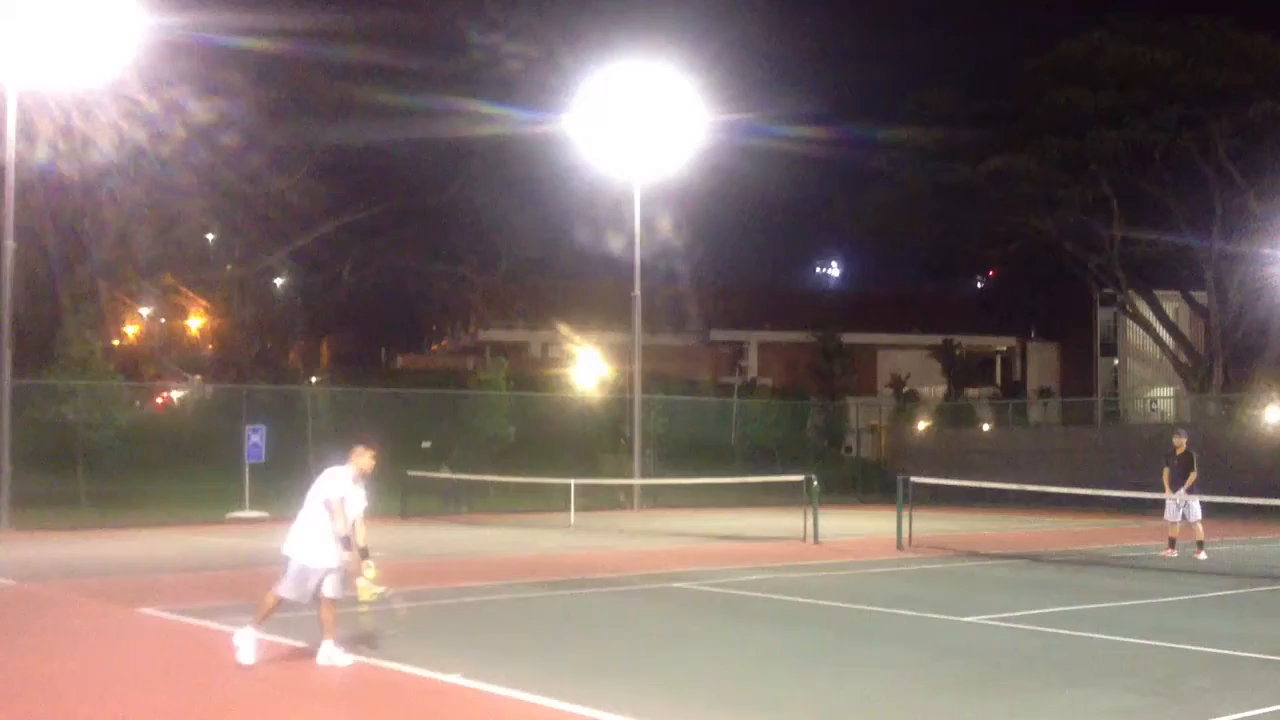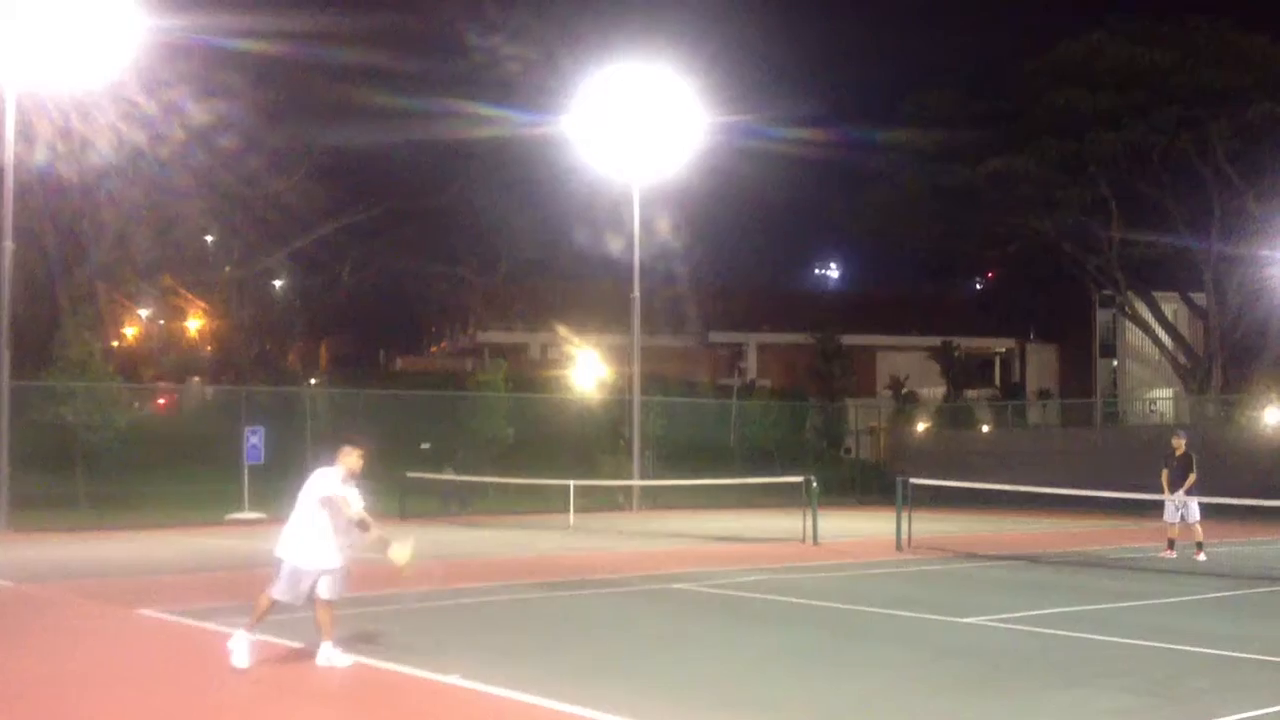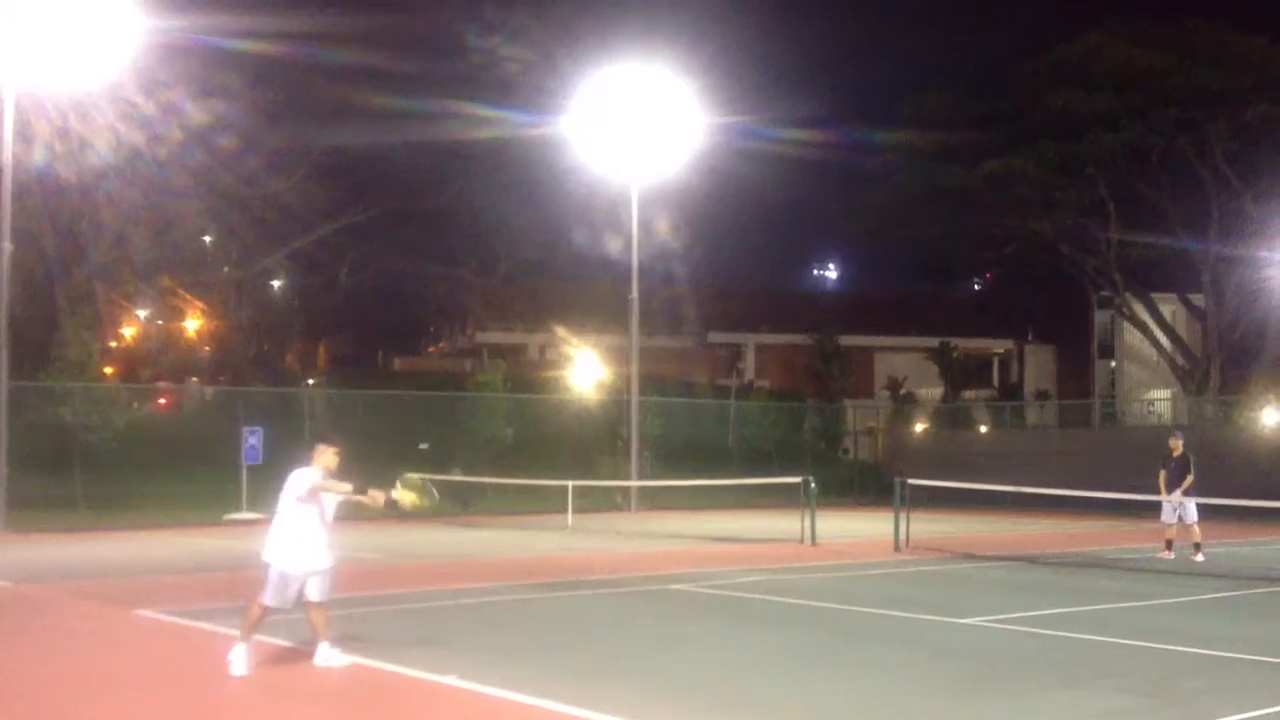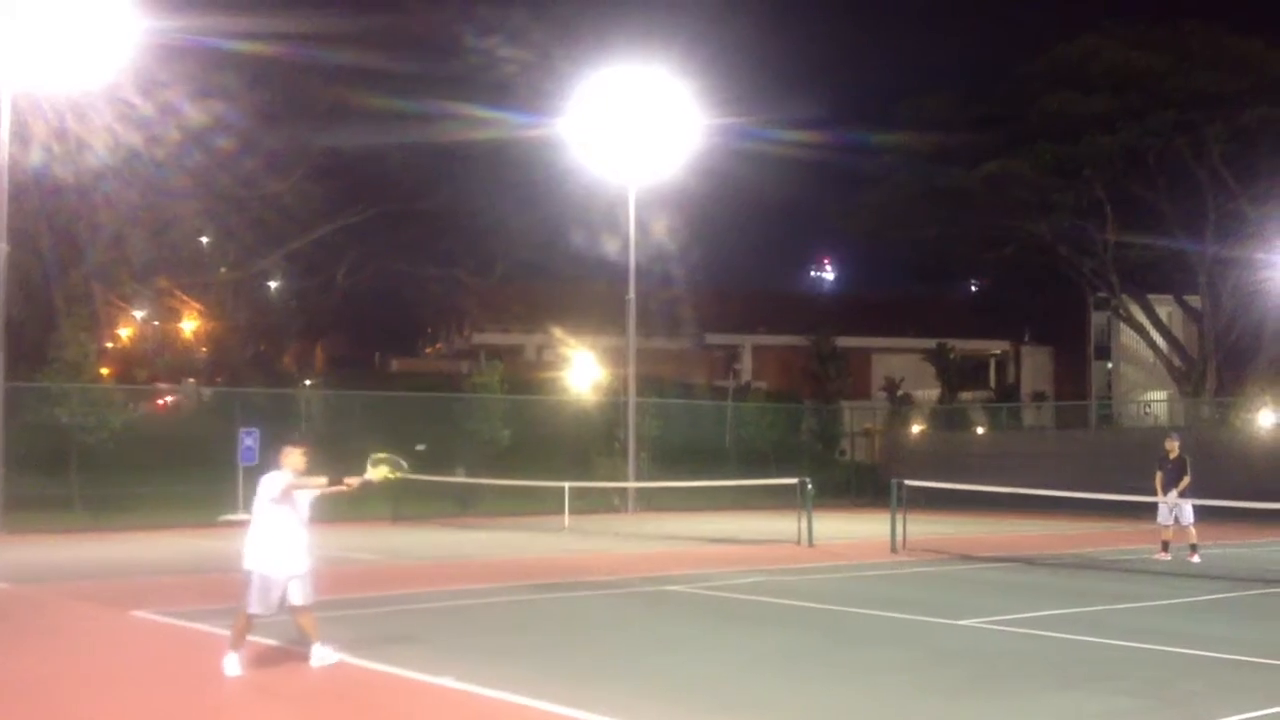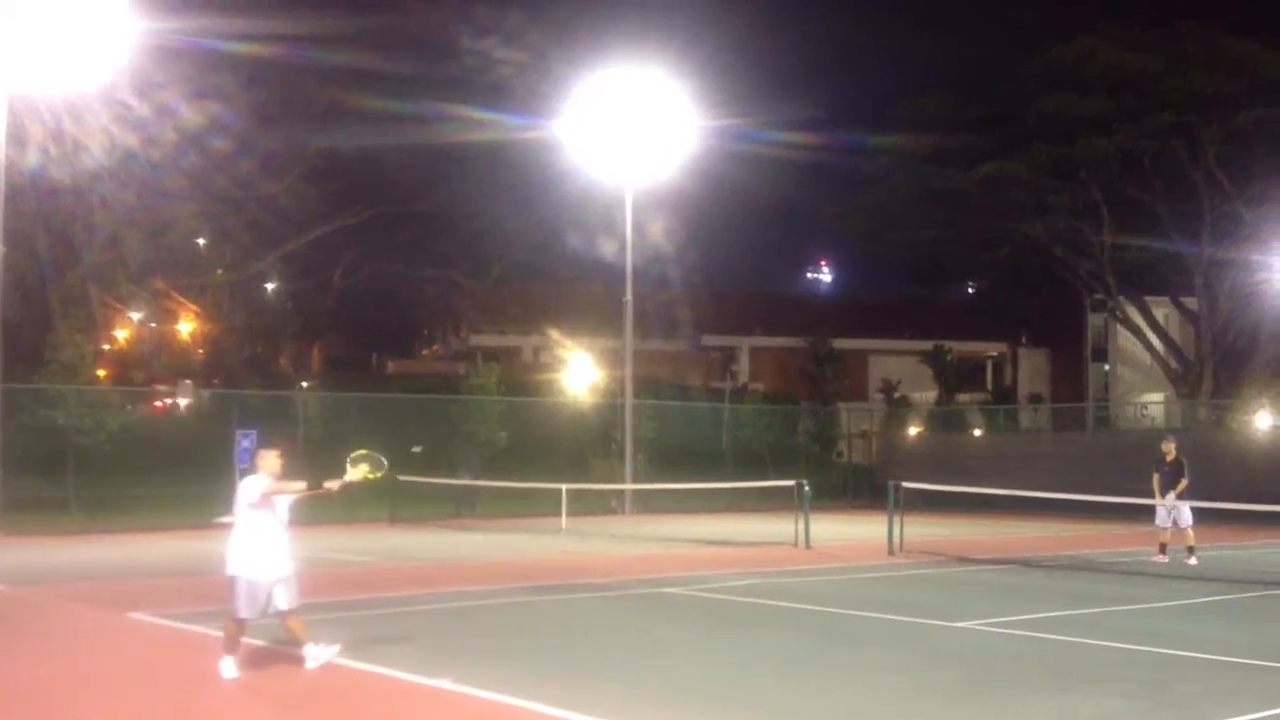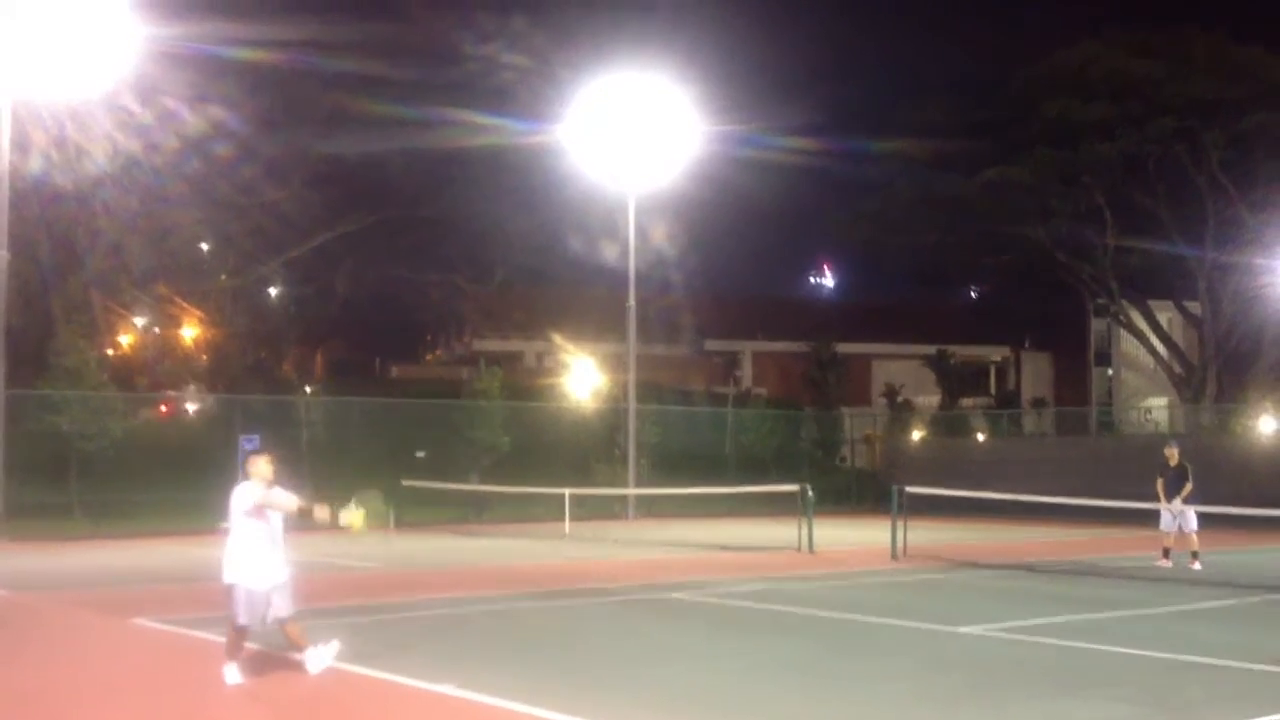
dt=0.2s
person 1, frame 1
left shoulder: (359, 487)
right shoulder: (335, 476)
left elbow: (358, 523)
right elbow: (336, 511)
left wrist: (365, 556)
right wrist: (346, 541)
left hip: (334, 553)
right hip: (308, 549)
left knee: (329, 599)
right knee: (282, 592)
left ankle: (328, 648)
right ankle: (250, 633)
person 1, frame 2
left shoulder: (350, 487)
right shoulder: (323, 478)
left elbow: (358, 513)
right elbow: (341, 505)
left wrist: (372, 530)
right wrist: (365, 525)
left hip: (330, 555)
right hip: (302, 551)
left knee: (324, 600)
right knee: (276, 595)
left ankle: (326, 649)
right ankle: (243, 637)
person 1, frame 3
left shoulder: (329, 484)
right shoulder: (301, 477)
left elbow: (353, 494)
right elbow: (327, 487)
left wrist: (383, 498)
right wrist: (366, 491)
left hip: (317, 557)
right hip: (287, 555)
left knee: (316, 602)
right knee: (267, 602)
left ankle: (324, 650)
right ankle: (241, 648)
person 1, frame 4
left shoulder: (303, 486)
right shoulder: (272, 480)
left elbow: (323, 487)
right elbow: (302, 482)
left wrist: (347, 483)
right wrist: (340, 481)
left hip: (296, 560)
right hip: (266, 560)
left knee: (301, 606)
right knee: (251, 610)
left ankle: (317, 650)
right ankle: (232, 655)
person 1, frame 5
left shoulder: (281, 487)
right shoulder: (250, 484)
left elbow: (299, 489)
right elbow: (283, 488)
left wrist: (332, 484)
right wrist: (318, 485)
left hip: (280, 564)
right hip: (249, 565)
left knee: (288, 610)
right knee: (240, 615)
left ankle: (310, 651)
right ankle: (228, 658)
person 1, frame 6
left shoulder: (277, 492)
right shoulder: (243, 492)
left elbow: (296, 504)
right elbow: (272, 503)
left wrist: (315, 510)
right wrist: (311, 509)
left hip: (275, 570)
right hip: (245, 572)
left knee: (285, 618)
right knee: (241, 623)
left ankle: (310, 655)
right ankle: (231, 665)
